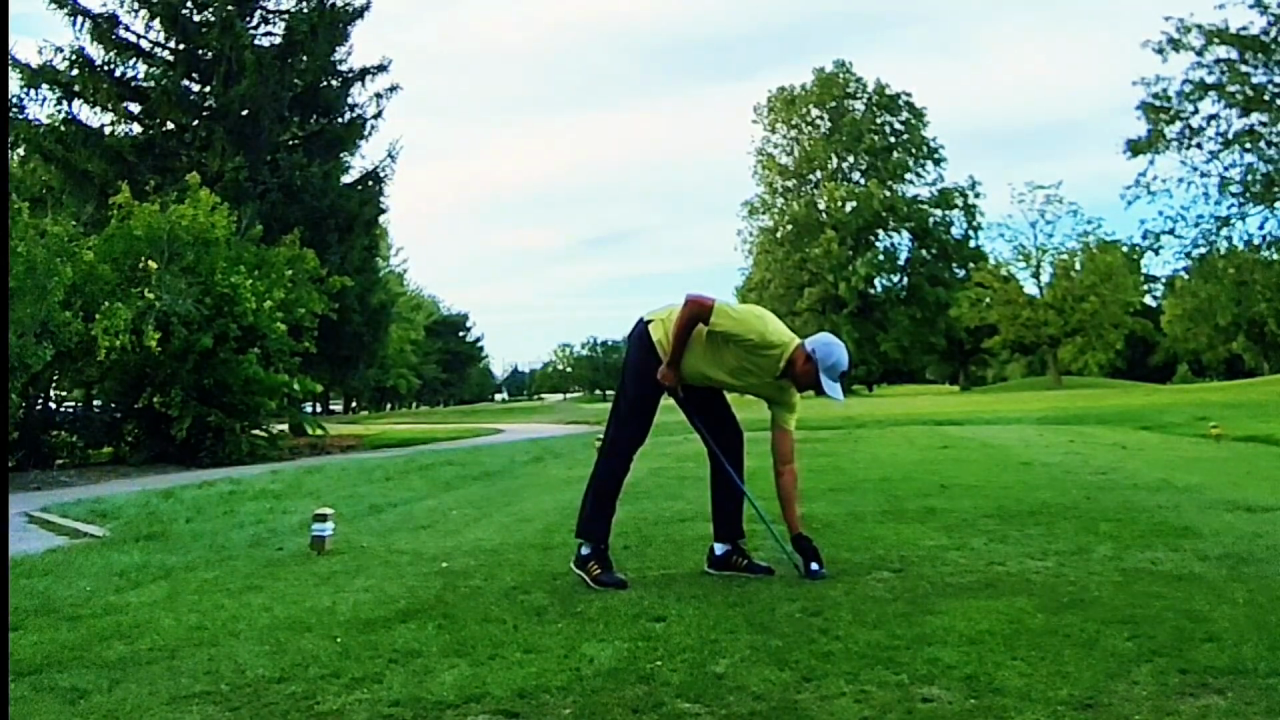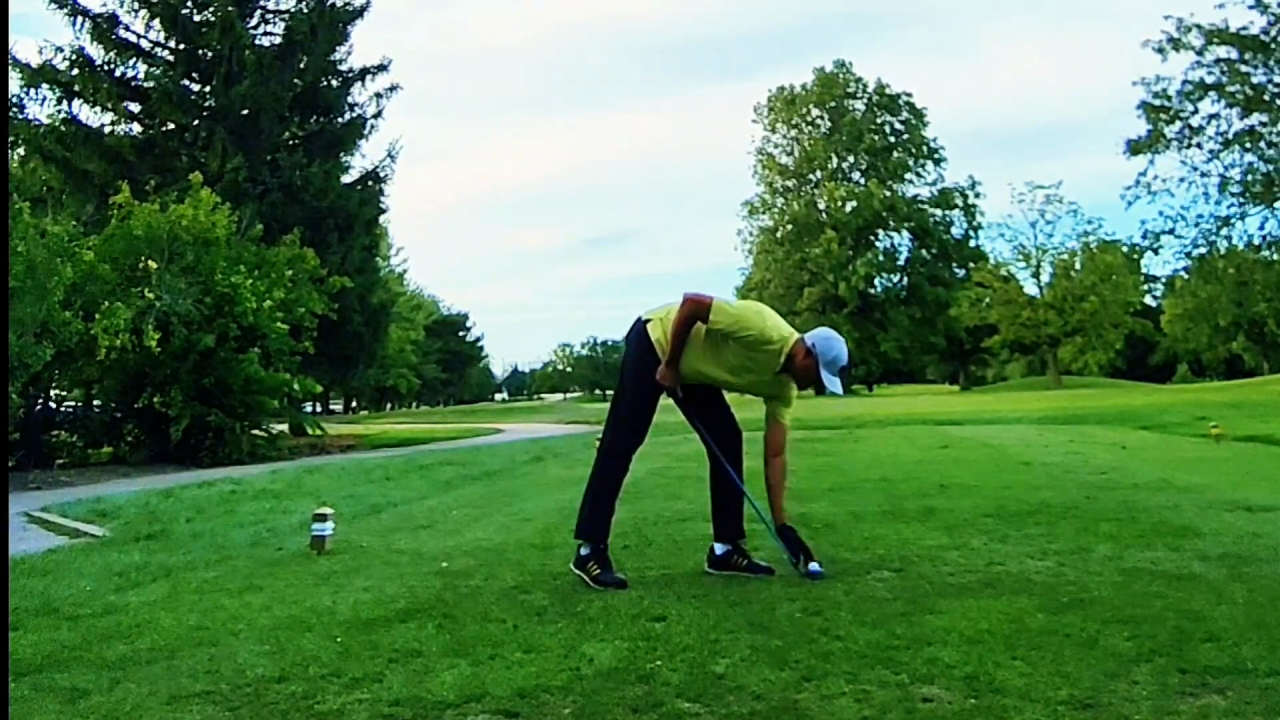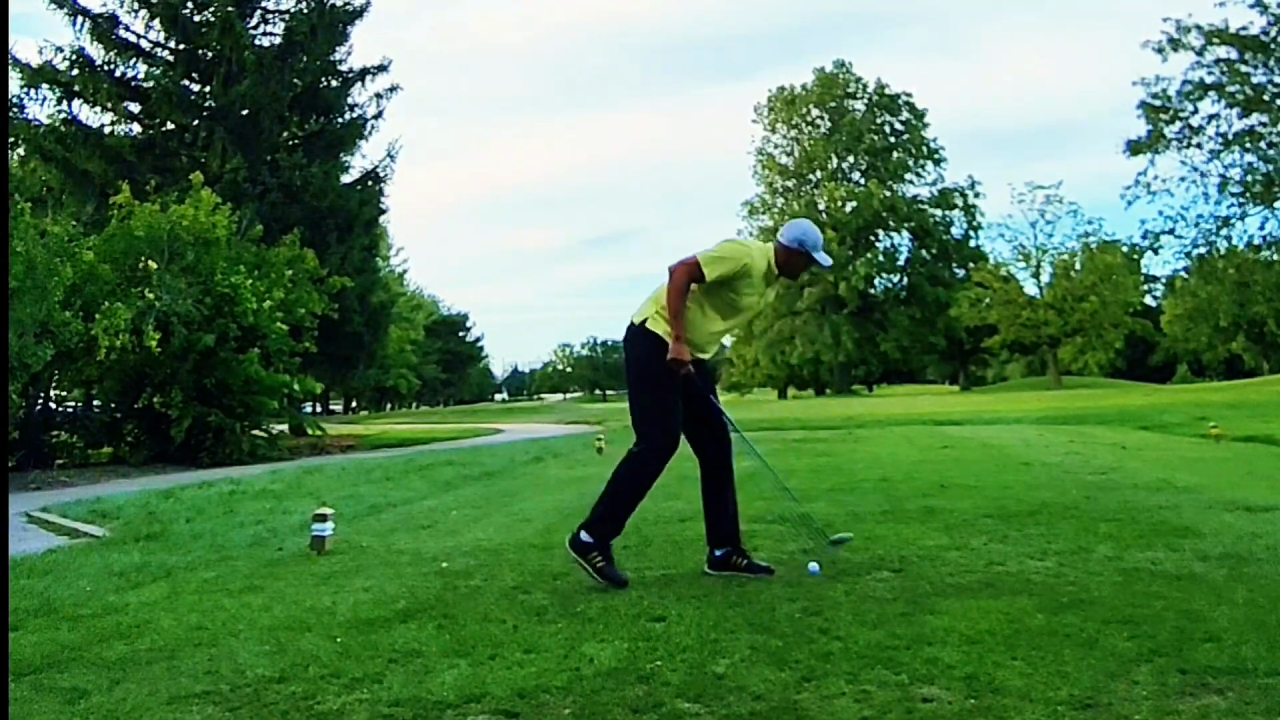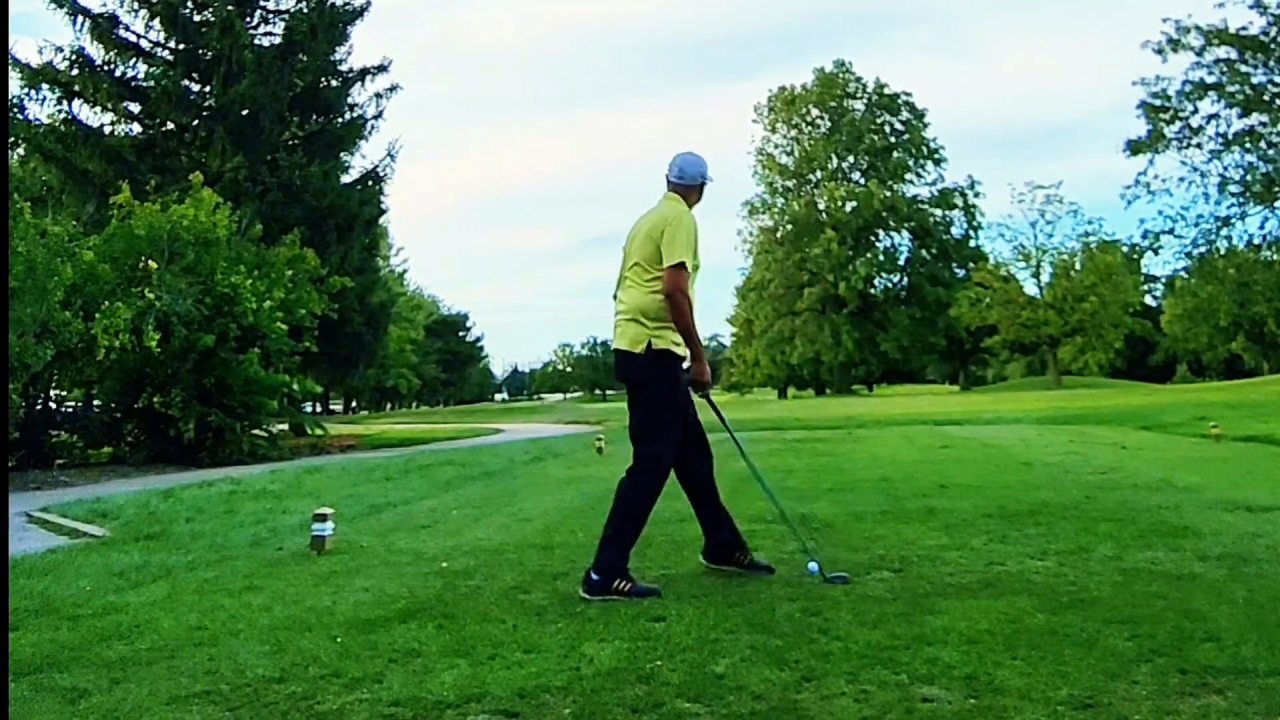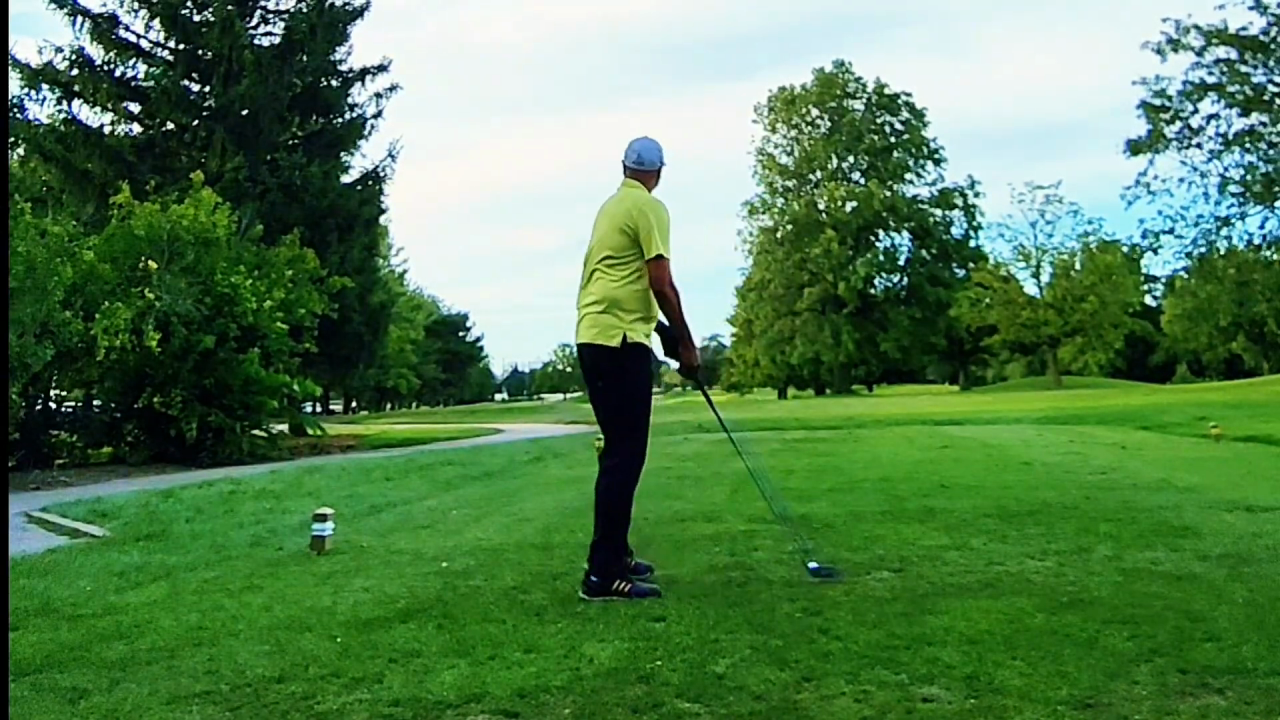
dt=0.4s
person 1, frame 1
left shoulder: (784, 390)
right shoulder: (763, 331)
left elbow: (784, 466)
right elbow: (692, 304)
left wrist: (797, 534)
right wrist: (671, 365)
left hip: (694, 371)
right hip: (657, 341)
left knee: (729, 443)
right knee: (622, 445)
left ankle: (725, 548)
right ankle: (591, 550)
person 1, frame 2
left shoulder: (782, 383)
right shoulder: (762, 328)
left elbow: (775, 456)
right elbow: (690, 302)
left wrist: (782, 525)
right wrist: (669, 365)
right hip: (654, 341)
left knee: (727, 442)
right knee: (621, 445)
left ankle: (725, 548)
right ankle: (590, 550)
person 1, frame 3
left shoulder: (769, 286)
right shoulder: (745, 256)
right elbow: (680, 271)
right wrist: (677, 342)
left hip: (689, 353)
right hip: (655, 337)
left knee: (717, 445)
right knee: (658, 442)
left ankle: (724, 549)
right ankle: (592, 538)
person 1, frame 4
left shoulder: (650, 218)
right shoulder: (679, 219)
right elbow: (674, 289)
right wrist: (698, 356)
left hip: (643, 347)
right hip: (653, 349)
left knee: (692, 451)
right knee: (653, 461)
left ankle: (723, 545)
right ankle: (605, 572)
person 1, frame 5
left shoulder: (609, 207)
right shoulder: (649, 208)
right elbow: (661, 285)
left wrist: (655, 325)
right wrist: (687, 344)
left hip: (594, 339)
right hip: (620, 342)
left knee: (623, 451)
right knee: (624, 455)
left ankle: (612, 552)
right ankle: (602, 573)
